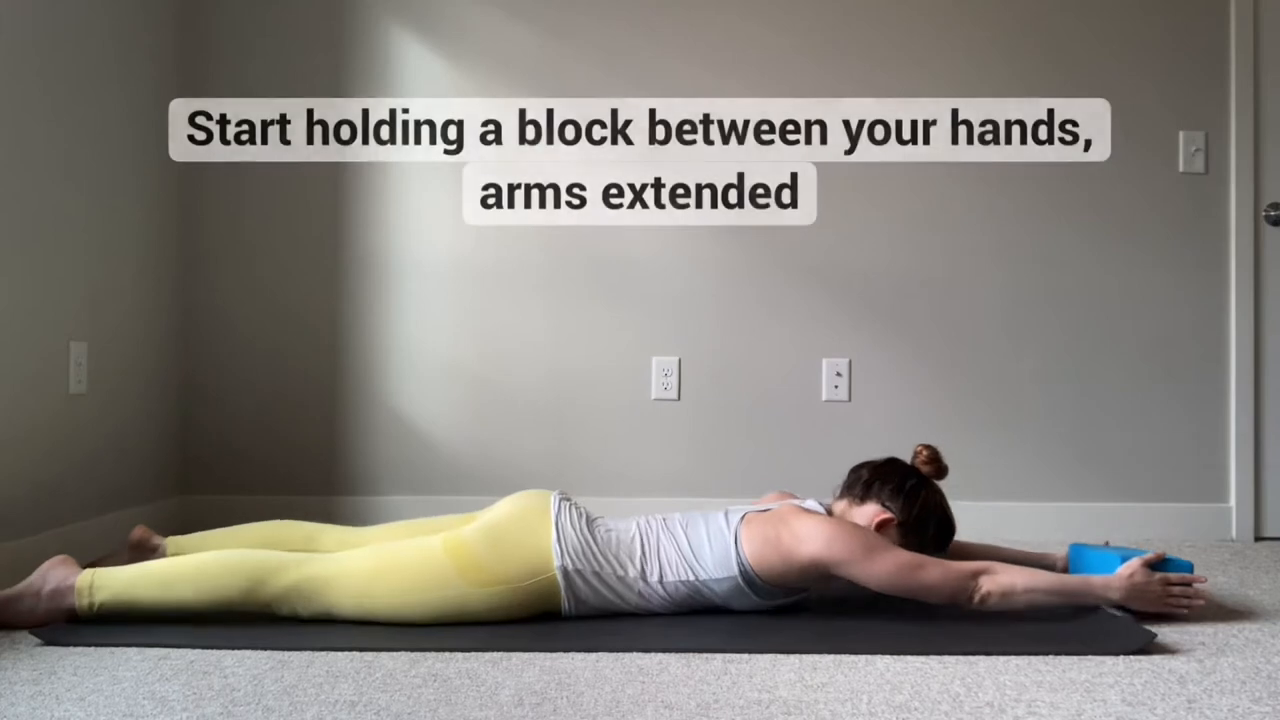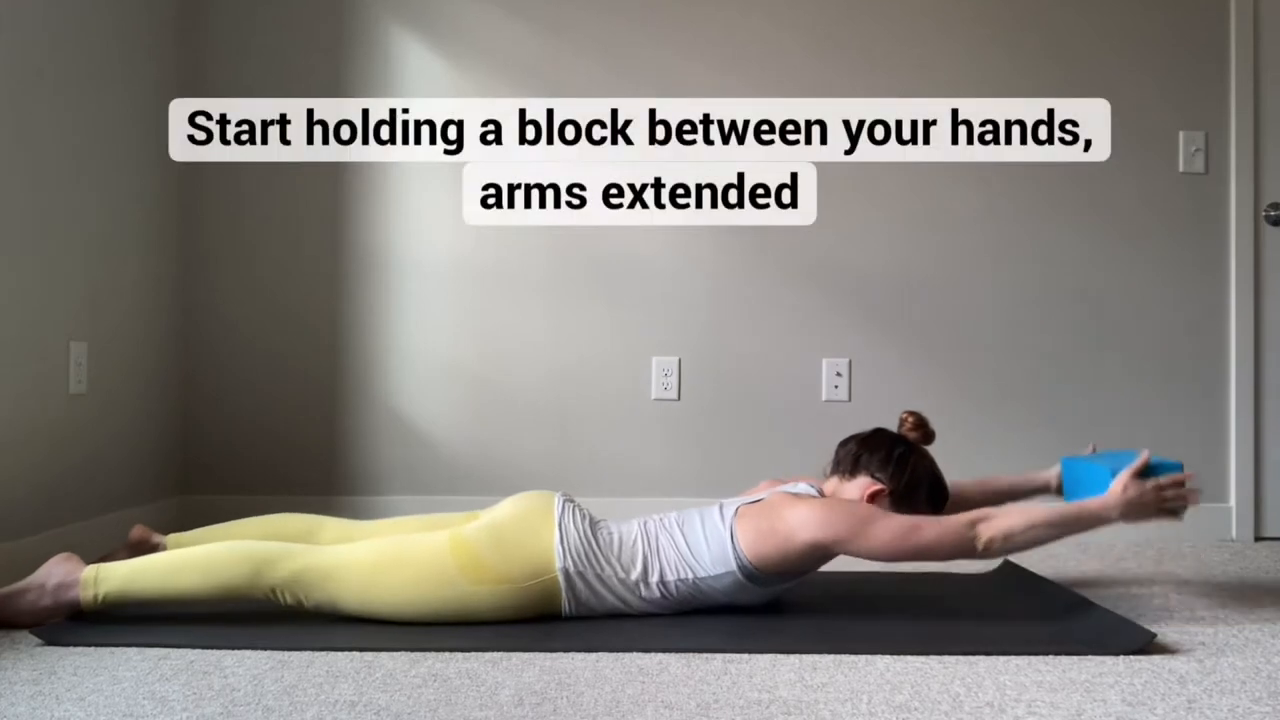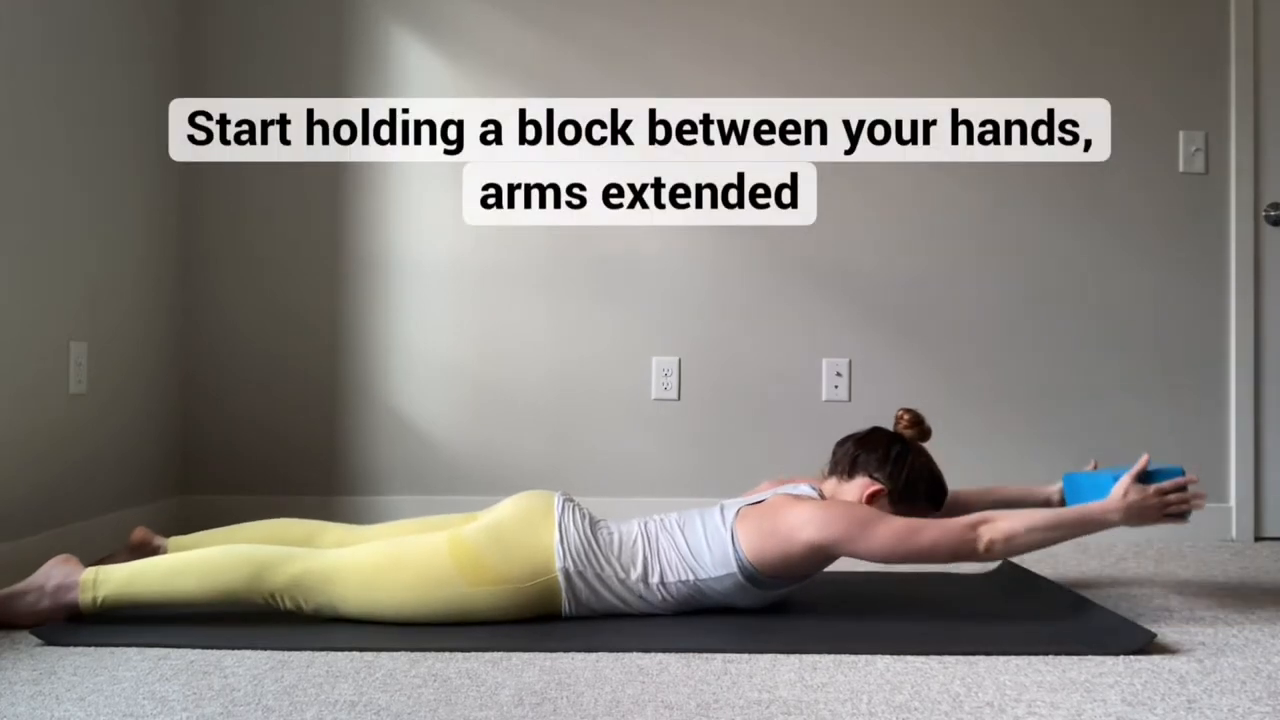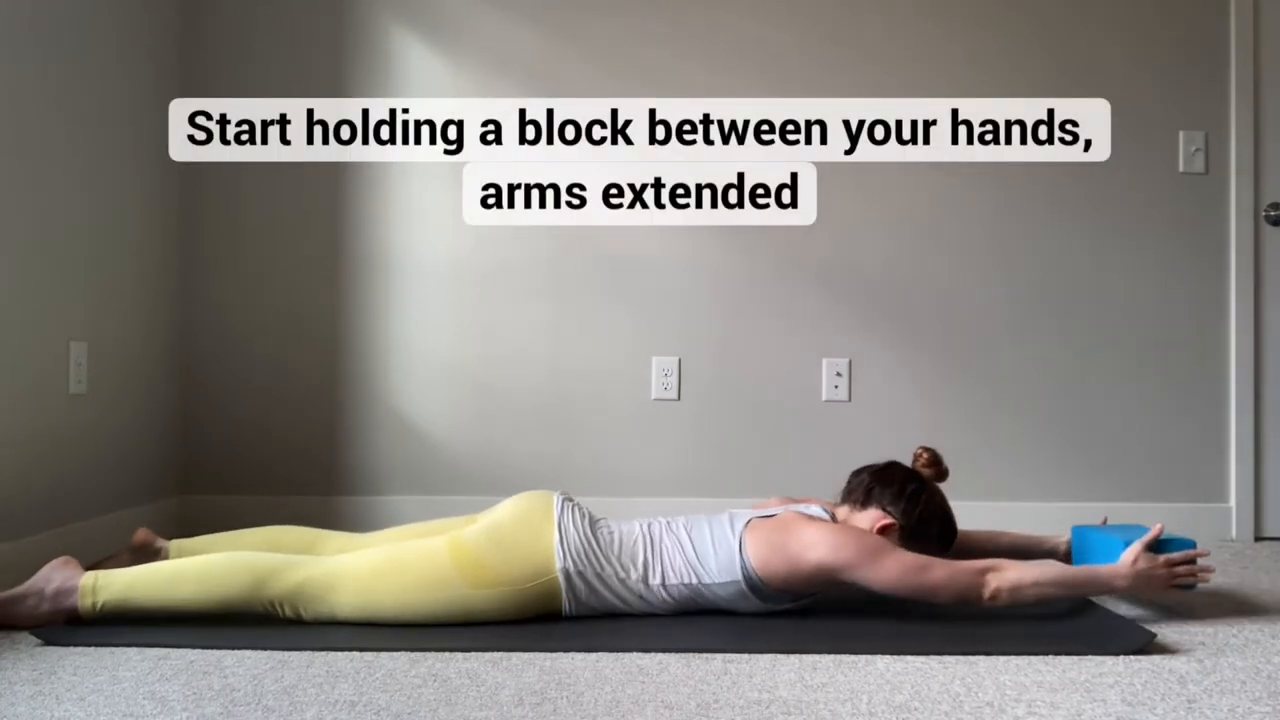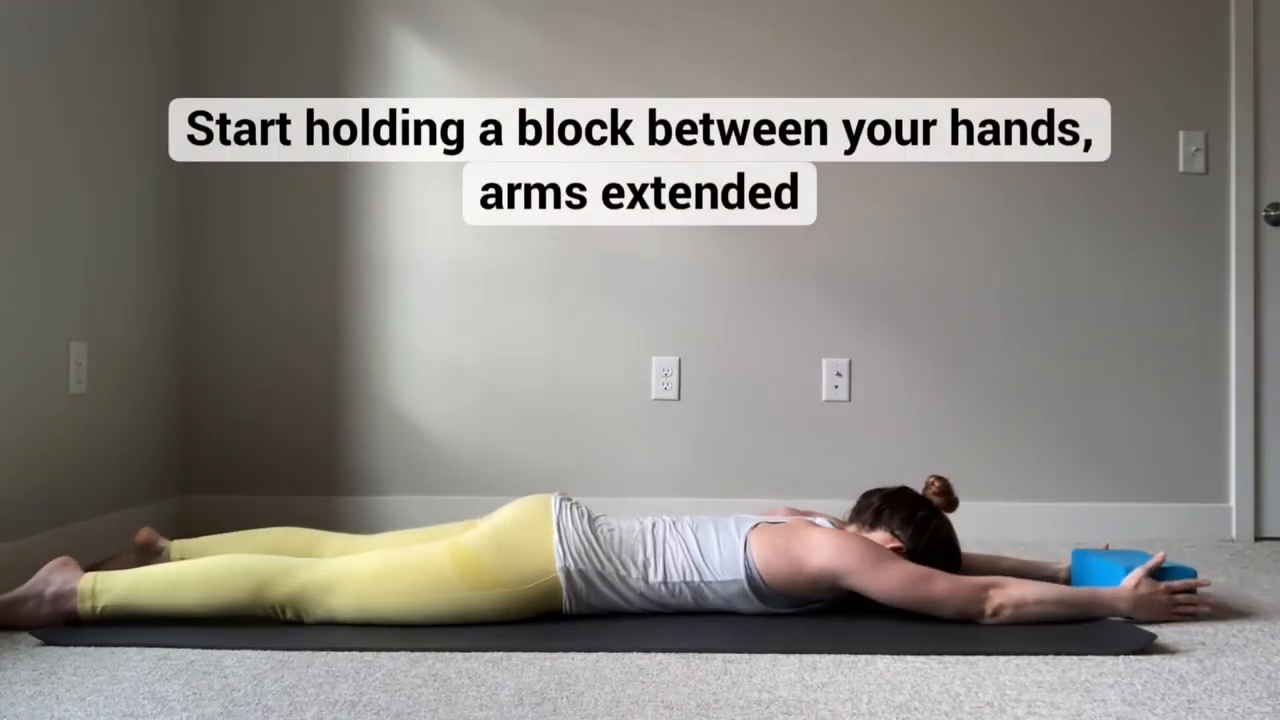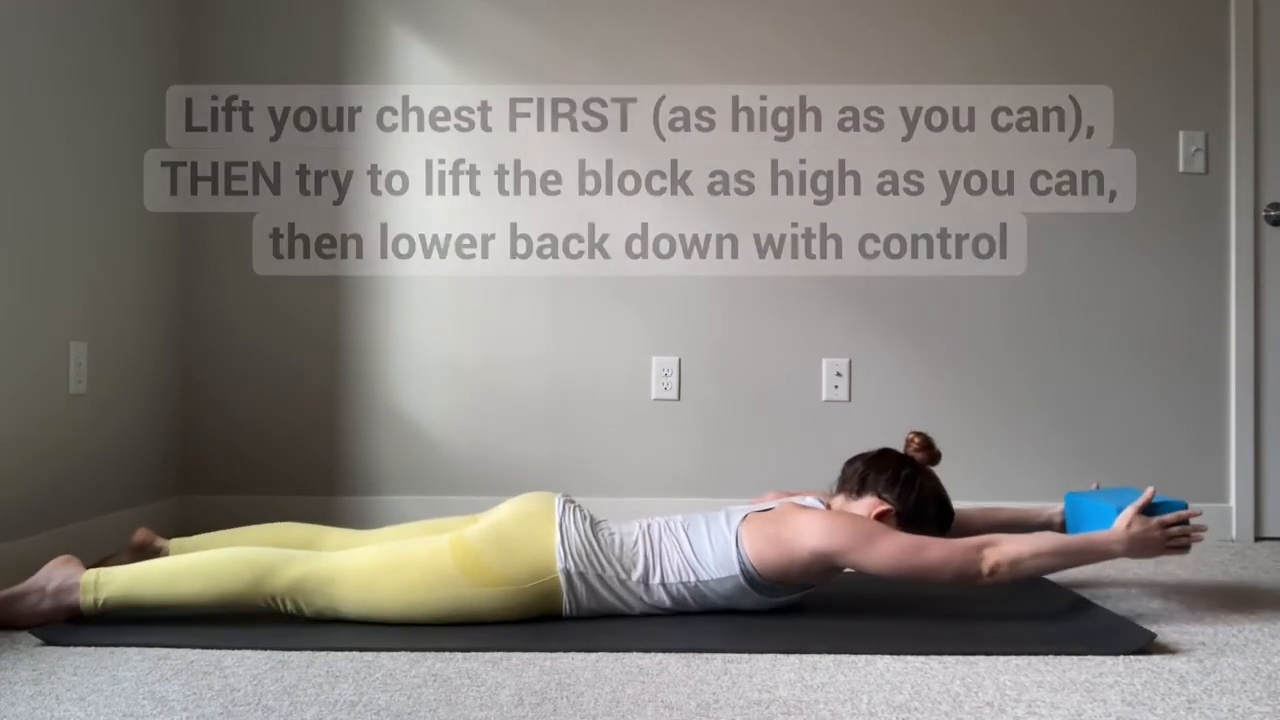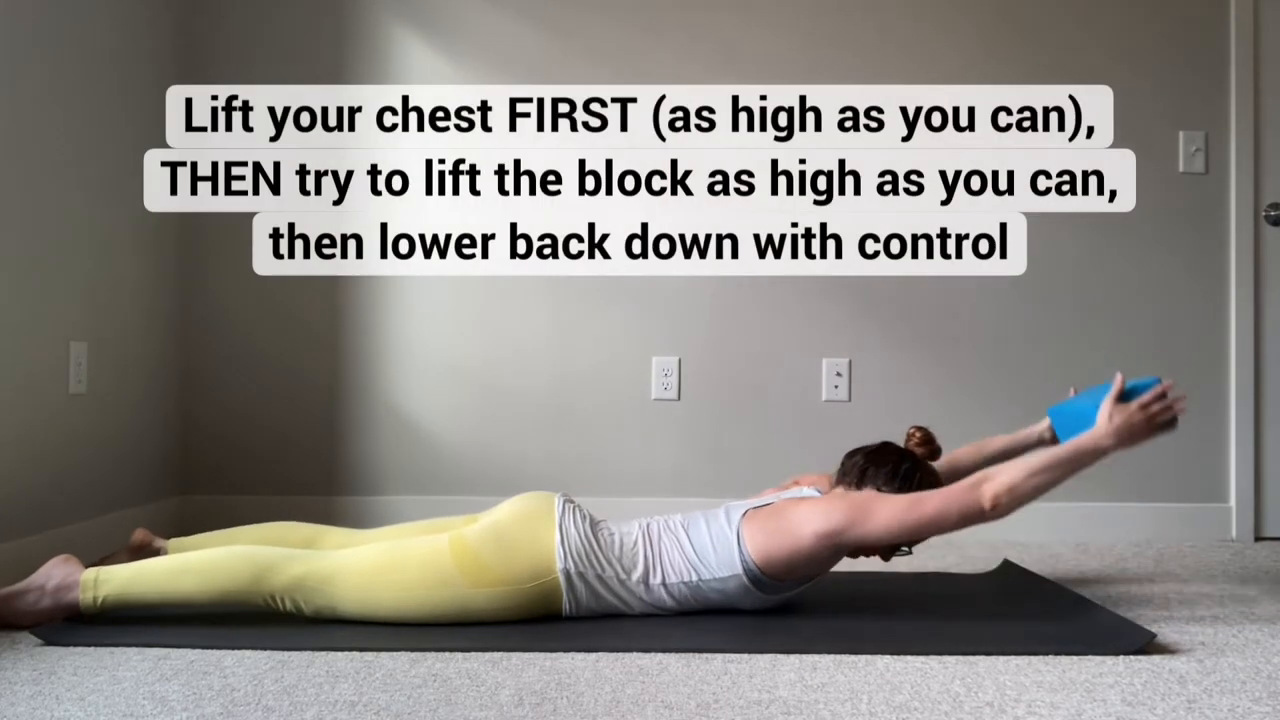
dt=0.7s
person 1, frame 1
left shoulder: (811, 510)
right shoulder: (825, 542)
left elbow: (947, 544)
right elbow: (967, 586)
left wrist: (1066, 563)
right wrist: (1108, 590)
left hip: (543, 529)
right hip: (536, 564)
left knee: (339, 543)
right knee: (308, 585)
left ankle: (164, 549)
person 1, frame 2
left shoulder: (806, 489)
right shoulder: (823, 523)
left elbow: (943, 499)
right elbow: (970, 539)
left wrist: (1061, 475)
right wrist: (1108, 509)
left hip: (541, 525)
right hip: (539, 567)
left knee: (336, 543)
right knee: (308, 580)
left ankle: (160, 549)
person 1, frame 3
left shoulder: (813, 486)
right shoulder: (824, 524)
left elbow: (947, 501)
right elbow: (972, 540)
left wrist: (1059, 488)
right wrist: (1110, 516)
left hip: (544, 527)
right hip: (537, 565)
left knee: (333, 555)
right knee: (306, 584)
left ankle: (157, 550)
person 1, frame 4
left shoulder: (811, 511)
right shoulder: (830, 548)
left elbow: (951, 539)
right elbow: (977, 586)
left wrist: (1072, 542)
right wrist: (1114, 580)
left hip: (543, 529)
right hip: (543, 568)
left knee: (335, 553)
right knee: (309, 589)
left ankle: (165, 551)
person 1, frame 5
left shoulder: (817, 524)
right shoulder: (832, 556)
left elbow: (956, 556)
right elbow: (973, 599)
left wrist: (1075, 563)
right wrist: (1115, 602)
left hip: (550, 532)
right hip: (543, 564)
left knee: (342, 553)
right knee: (312, 592)
left ankle: (163, 555)
person 1, frame 6
left shoulder: (814, 505)
right shoulder: (828, 537)
left elbow: (950, 520)
right elbow: (973, 561)
left wrist: (1068, 510)
right wrist: (1112, 545)
left hip: (544, 529)
right hip: (543, 569)
left knee: (338, 548)
right knee: (310, 587)
left ankle: (164, 549)
person 1, frame 7
left shoulder: (815, 490)
right shoulder: (828, 521)
left elbow: (937, 470)
right elbow: (973, 507)
left wrist: (1048, 424)
right wrist: (1105, 443)
left hip: (544, 532)
right hip: (541, 567)
left knee: (341, 543)
right knee: (309, 585)
left ankle: (162, 550)
